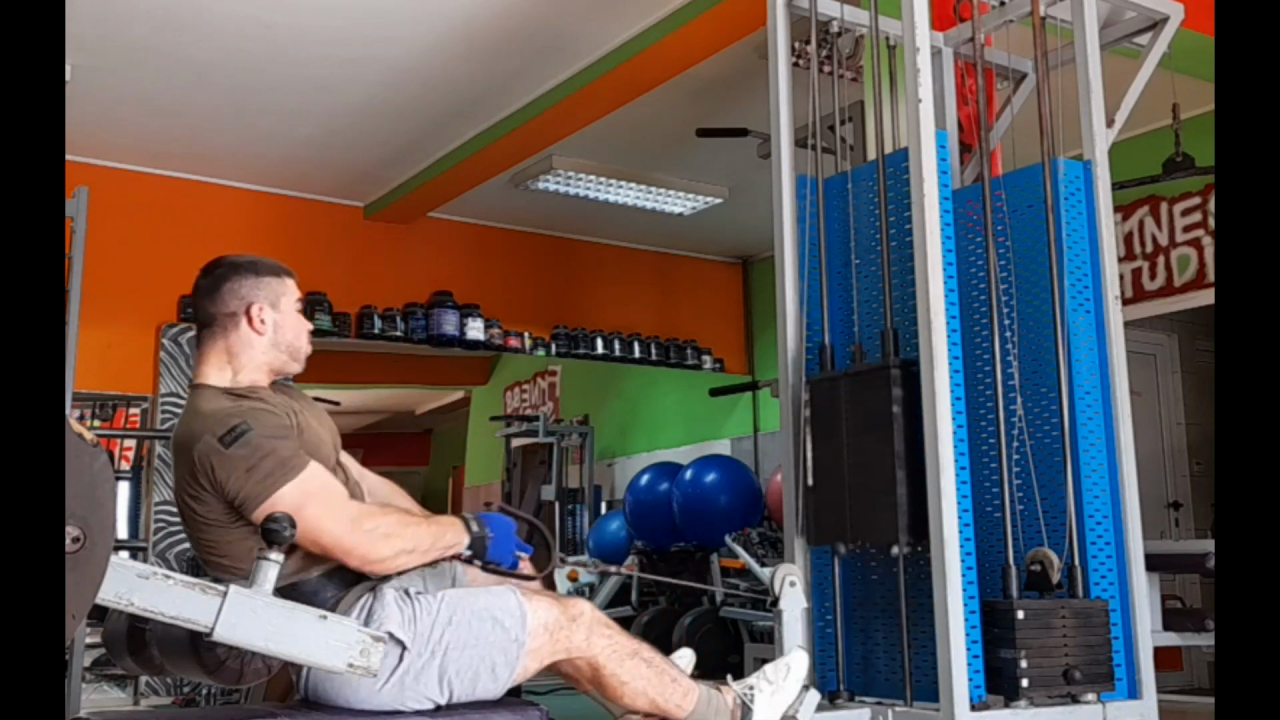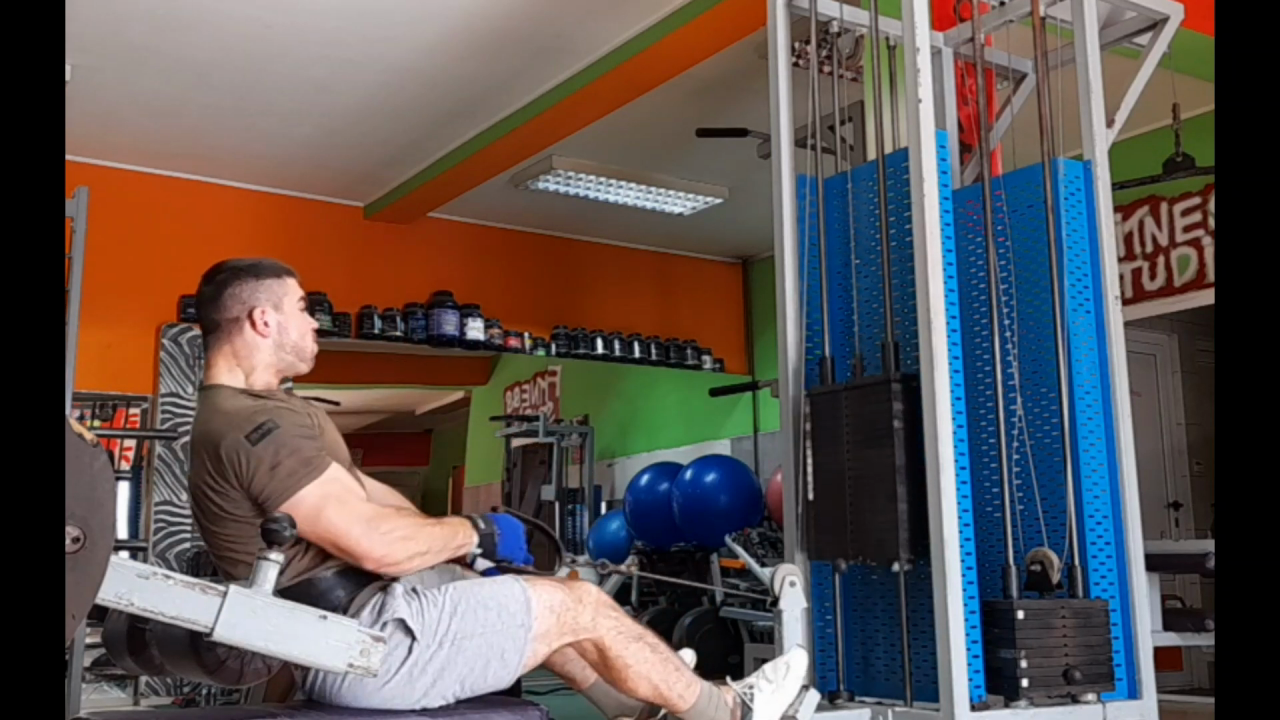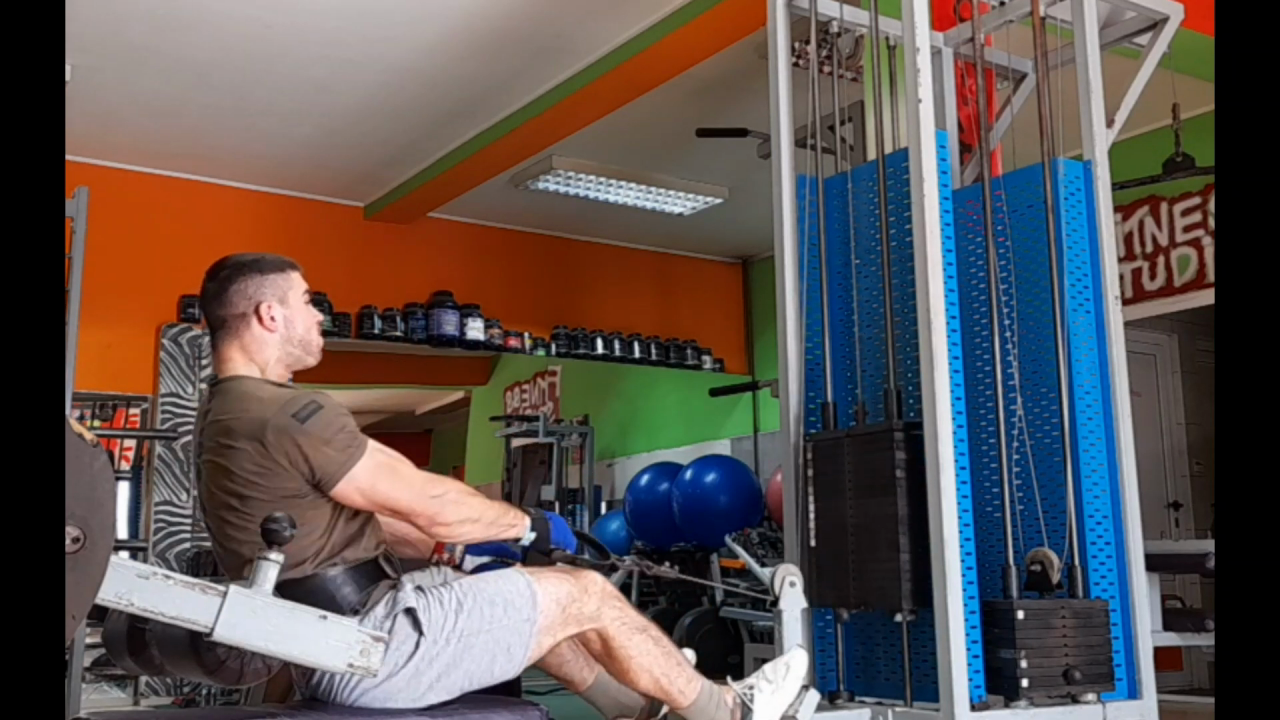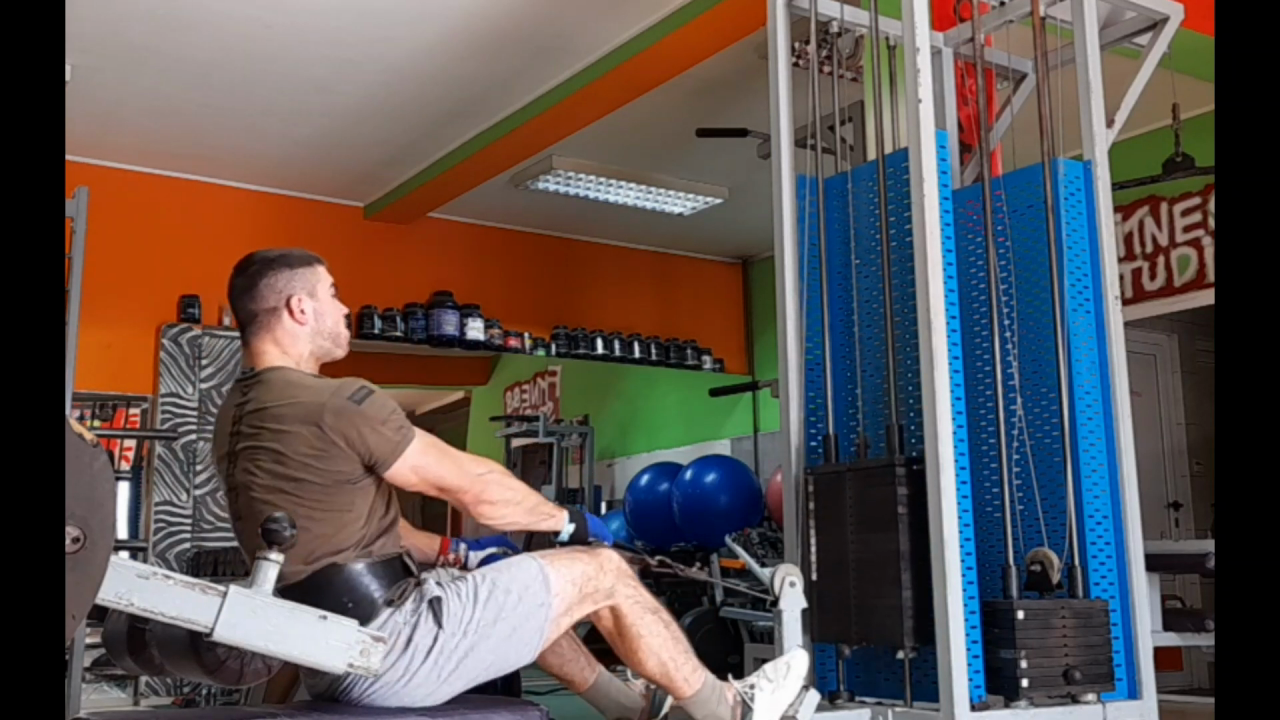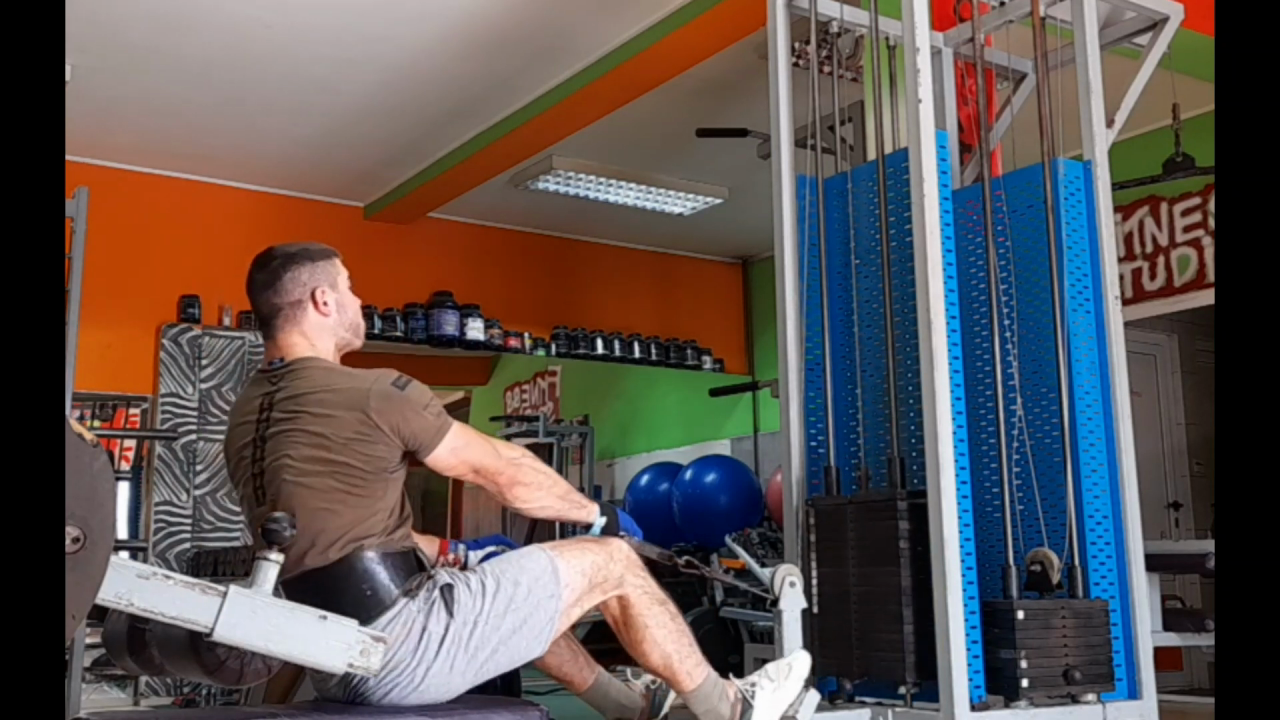
dt=0.3s
person 1, frame 1
left shoulder: (273, 404)
right shoulder: (232, 430)
left elbow: (364, 489)
right elbow: (366, 542)
left wrist: (460, 538)
right wrist: (465, 533)
left hip: (351, 619)
left knee: (512, 581)
right knee: (574, 620)
person 1, frame 2
left shoulder: (263, 411)
right shoulder: (253, 428)
left elbow: (365, 499)
right elbow: (378, 543)
left wrist: (465, 543)
right wrist: (476, 531)
left knee: (516, 583)
right knee: (580, 605)
person 1, frame 3
left shoulder: (227, 415)
right shoulder: (288, 416)
right elbow: (427, 502)
left wrist: (450, 553)
right wrist: (530, 524)
left knee: (510, 586)
right knee: (586, 593)
person 1, frame 4
left shoulder: (241, 415)
right shoulder: (337, 404)
right elbow: (472, 486)
left wrist: (453, 552)
right wrist: (568, 521)
right hip: (387, 648)
left knee: (516, 584)
right knee: (600, 572)
person 1, frame 5
left shoulder: (248, 416)
right shoulder: (374, 394)
right elbow: (505, 472)
left wrist: (451, 552)
right wrist: (600, 515)
right hip: (398, 643)
left knee: (515, 584)
right knee: (611, 561)
